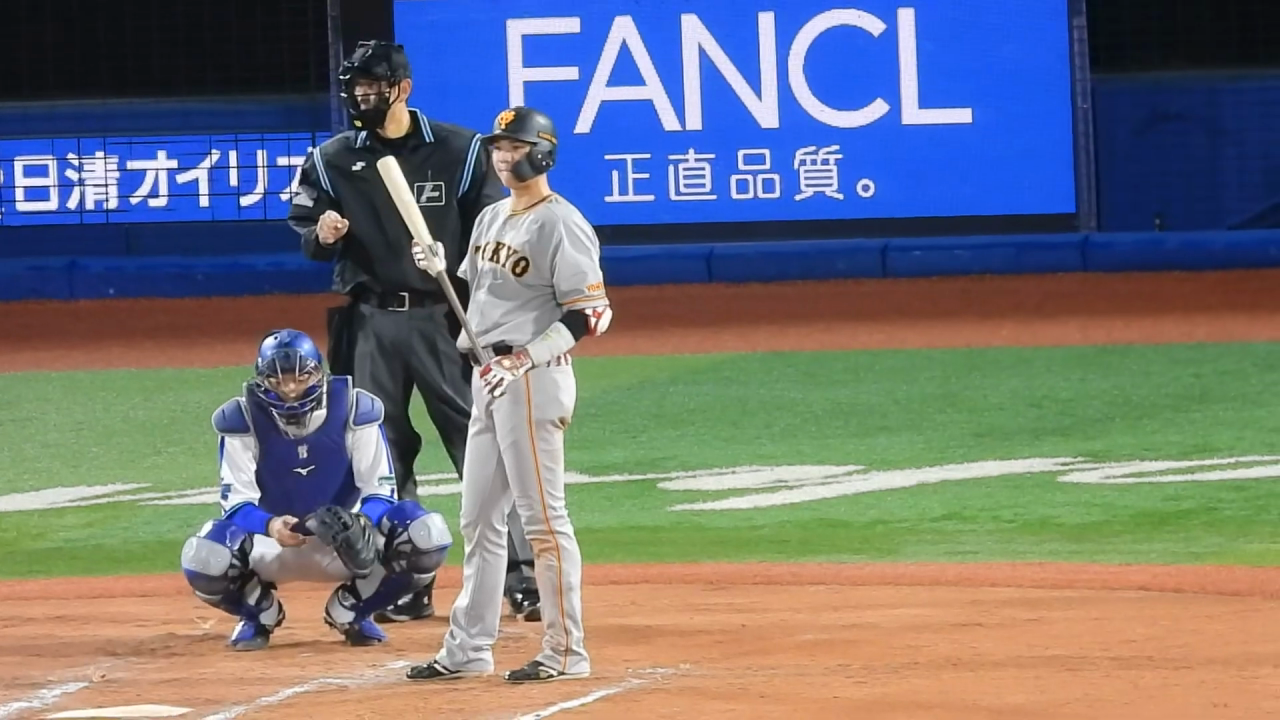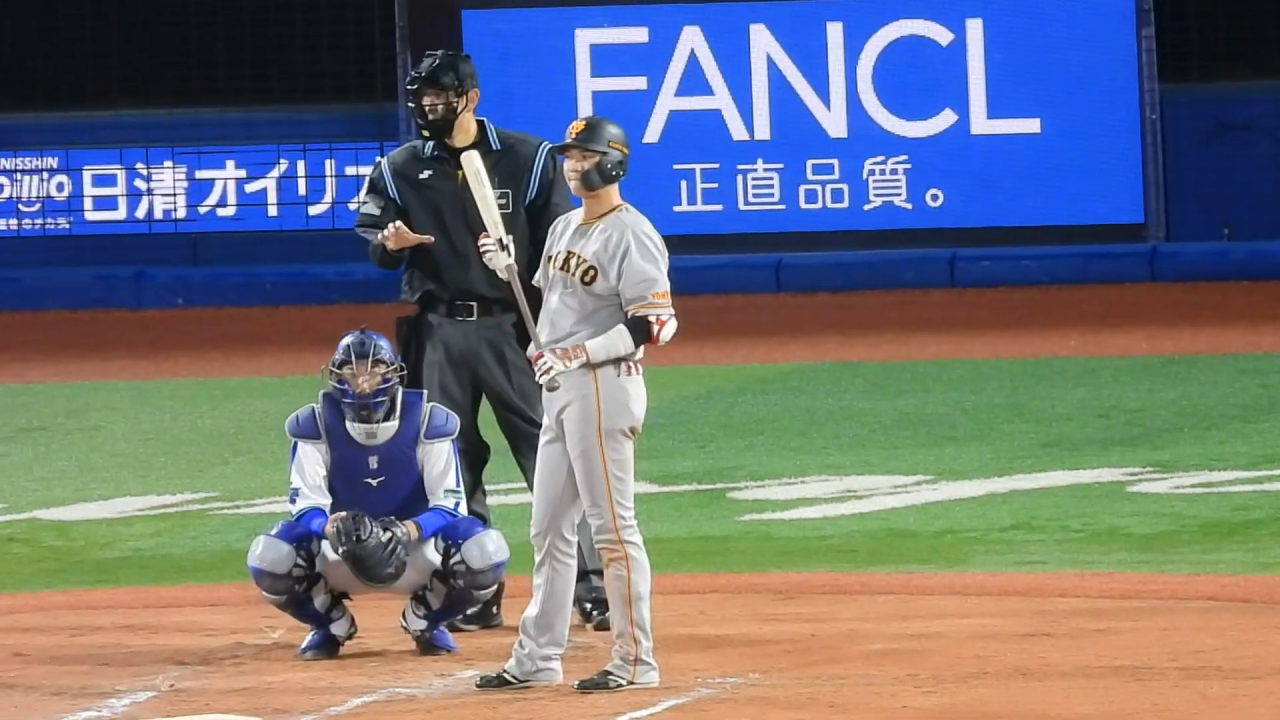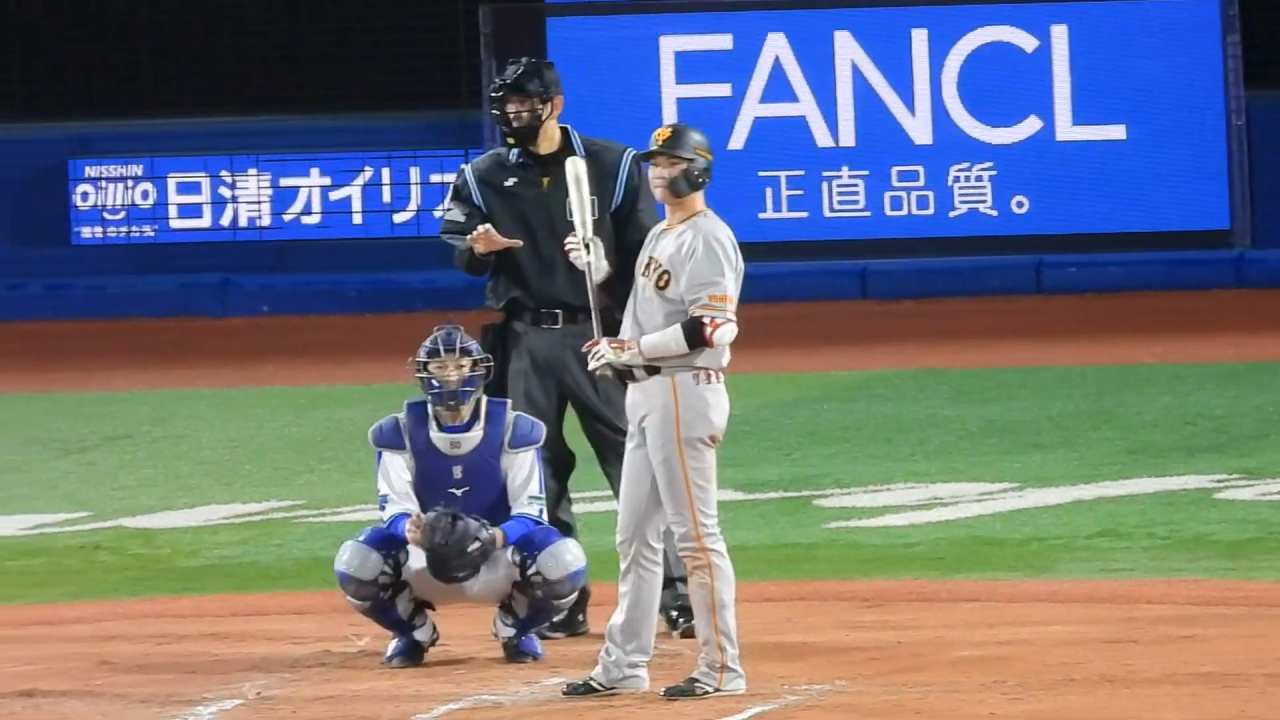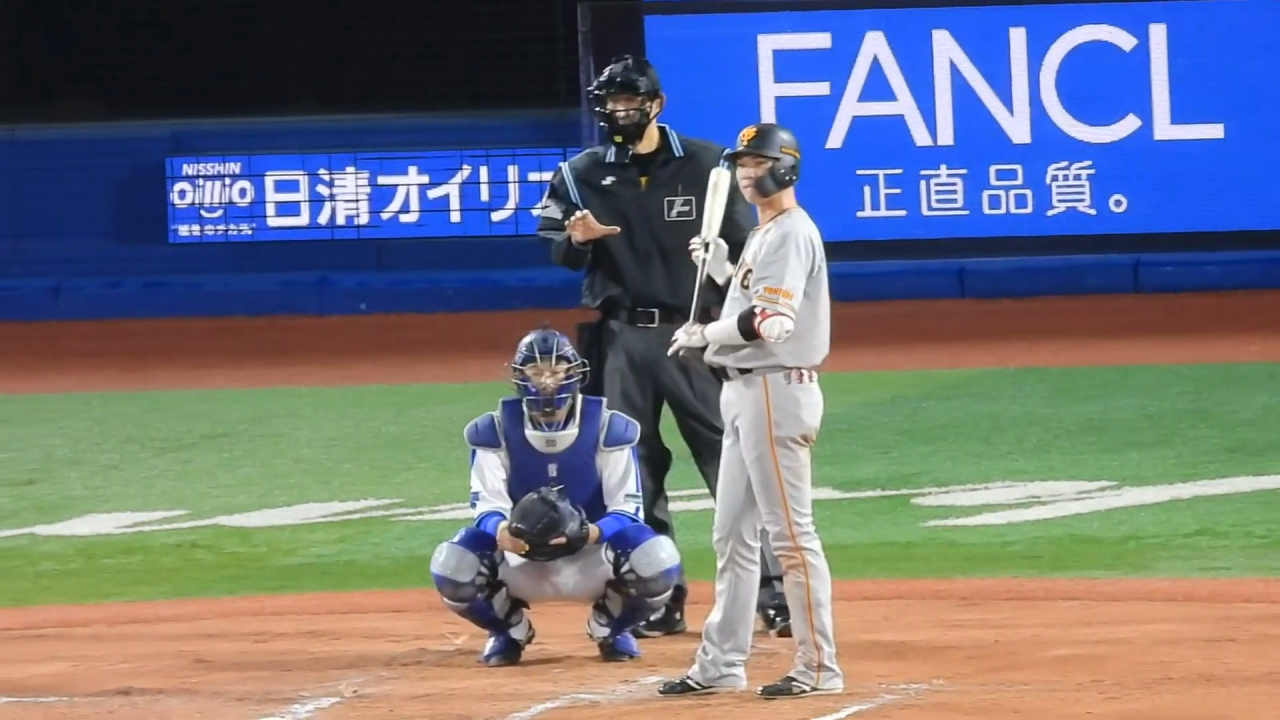
dt=0.5s
person 1, frame 1
left shoulder: (460, 150)
right shoulder: (331, 159)
right elbow: (304, 232)
right wrist: (323, 236)
left hip: (443, 319)
right hip: (369, 323)
right knee: (381, 457)
left ankle: (520, 580)
right ankle: (406, 586)
person 1, frame 2
left shoulder: (528, 158)
right shoulder: (398, 168)
right elbow: (372, 242)
right wrist: (389, 243)
left hip: (513, 327)
right hip: (438, 331)
right knee: (450, 465)
person 1, frame 3
left shoulder: (612, 165)
right shoulder: (483, 175)
left elbow: (642, 255)
right elbow: (458, 250)
right wrist: (477, 248)
left hip: (598, 334)
right hip: (524, 339)
right knee: (538, 475)
person 1, frame 4
left shoulder: (707, 164)
right shoulder: (580, 173)
left elbow: (740, 253)
right elbow: (557, 250)
right wrist: (576, 240)
right hip: (620, 338)
right knee: (633, 472)
person 2, frame 1
left shoulder: (561, 224)
right shoulder: (491, 217)
left elbow: (591, 313)
right elbow: (471, 290)
left wrist: (523, 359)
left hip: (533, 379)
right hip: (489, 379)
left knee: (543, 517)
right knee: (479, 518)
left ankle: (566, 652)
right ankle: (469, 647)
person 2, frame 2
left shoulder: (631, 233)
right shoulder: (563, 227)
left elbow: (657, 322)
left wrist: (580, 353)
right wrist: (507, 268)
left hip: (604, 386)
right hip: (560, 388)
left knee: (612, 526)
right knee: (549, 527)
left ankle: (635, 661)
right ankle: (538, 656)
person 2, frame 3
left shoulder: (707, 237)
right shoulder: (659, 235)
left elbow: (715, 328)
left wrist: (632, 347)
left hip: (685, 393)
right hip: (645, 394)
left knee: (695, 533)
right knee: (635, 534)
left ankle: (721, 668)
right ankle: (624, 663)
person 2, frame 4
left shoulder: (791, 233)
right shoulder: (764, 233)
left elbow: (770, 322)
left wrist: (700, 334)
right wrist: (723, 270)
left hip: (775, 392)
right hip: (745, 393)
left knee: (790, 532)
right knee: (732, 533)
left ankle: (818, 666)
right ankle: (721, 661)
person 3, frame 1
left shoulder: (354, 408)
right shoulder: (242, 416)
left elbow: (381, 489)
right elbow: (235, 499)
left wrist: (363, 521)
right wrist: (271, 525)
left hip: (344, 542)
right hip: (272, 539)
left knee: (429, 535)
right knee: (203, 561)
left ankle: (349, 611)
right ankle: (260, 613)
person 3, frame 2
left shoulder: (427, 421)
right shoulder: (316, 423)
left elbow: (450, 504)
right elbow: (306, 504)
left wrist: (410, 530)
right wrist: (328, 527)
left hip: (414, 551)
right hip: (341, 555)
left knee: (487, 553)
right knee: (269, 559)
left ankle: (425, 620)
right ankle: (331, 624)
person 3, frame 3
left shoulder: (512, 428)
right shoulder: (401, 431)
left elbow: (531, 511)
right elbow: (395, 509)
left wrist: (495, 538)
right wrist: (409, 528)
left hip: (497, 561)
right hip: (427, 563)
left knee: (564, 563)
right knee: (355, 564)
left ankle: (515, 629)
right ankle: (413, 633)
person 3, frame 4
left shoulder: (607, 427)
right shoulder: (496, 430)
left elbow: (628, 508)
right elbow: (487, 505)
left wrist: (590, 533)
right wrist: (501, 530)
left hip: (591, 559)
right hip: (523, 561)
left knee: (658, 561)
right knee: (452, 567)
left ankle: (610, 627)
right ankle: (510, 630)
